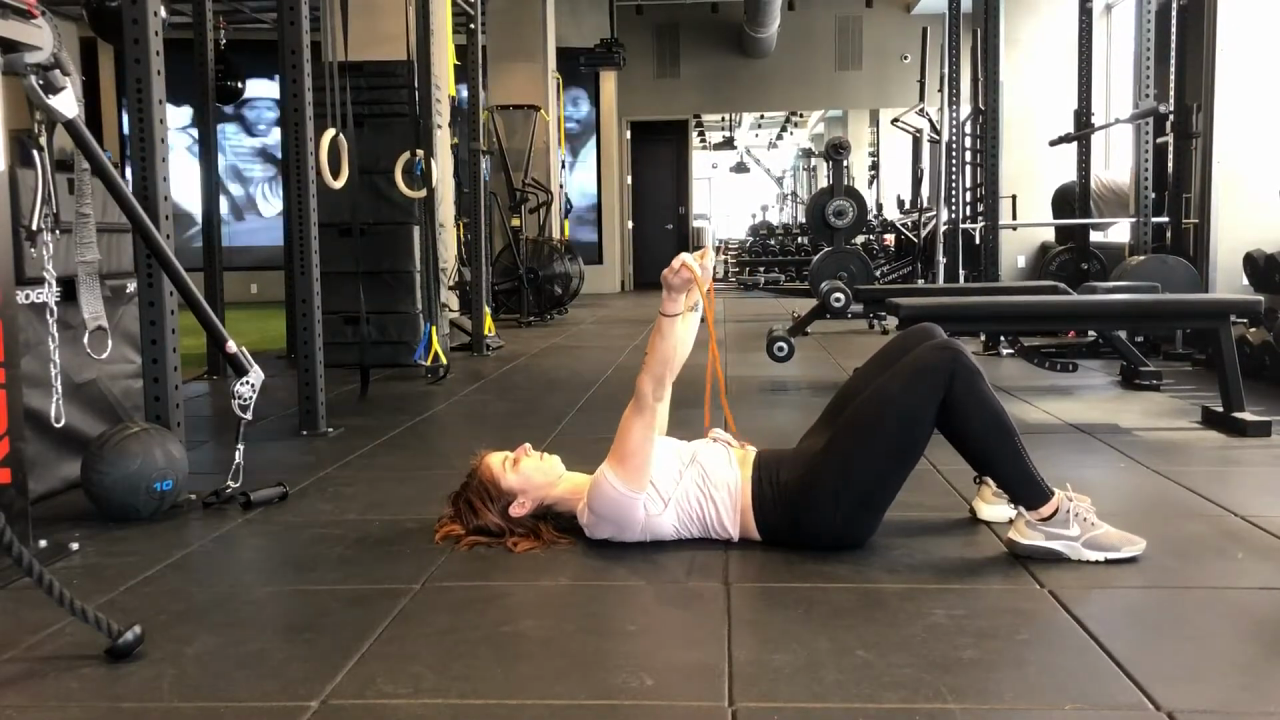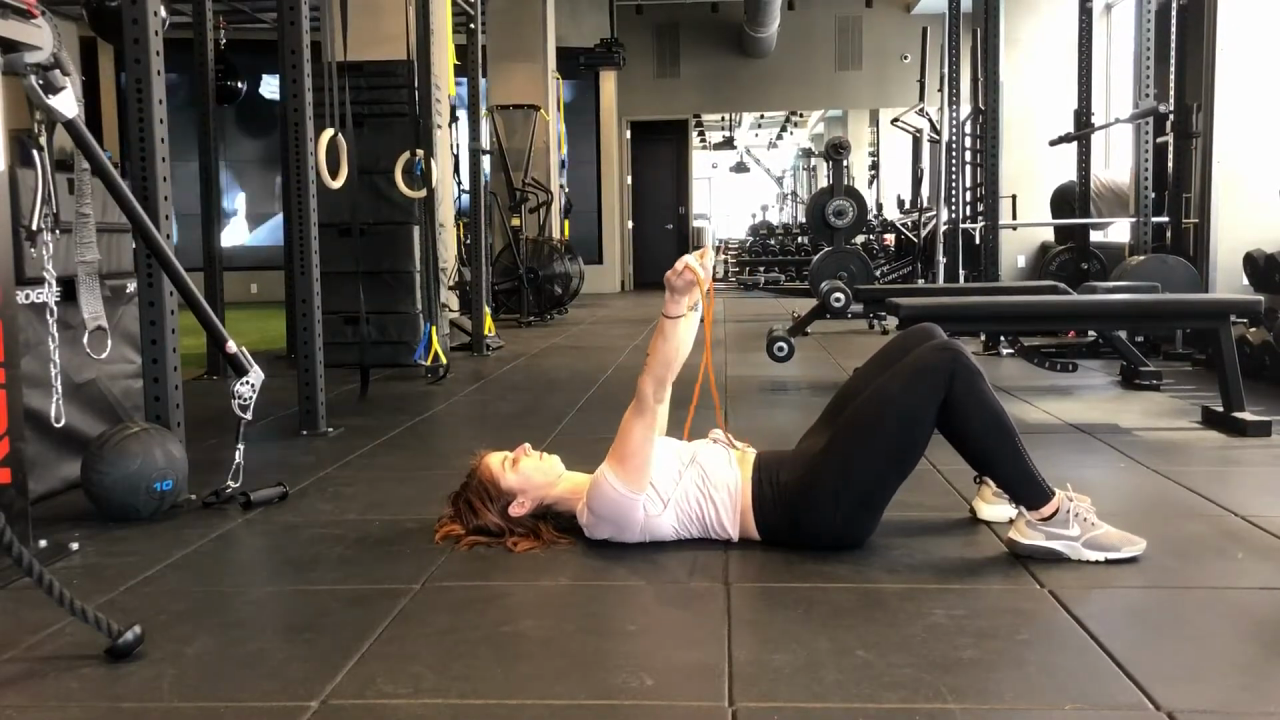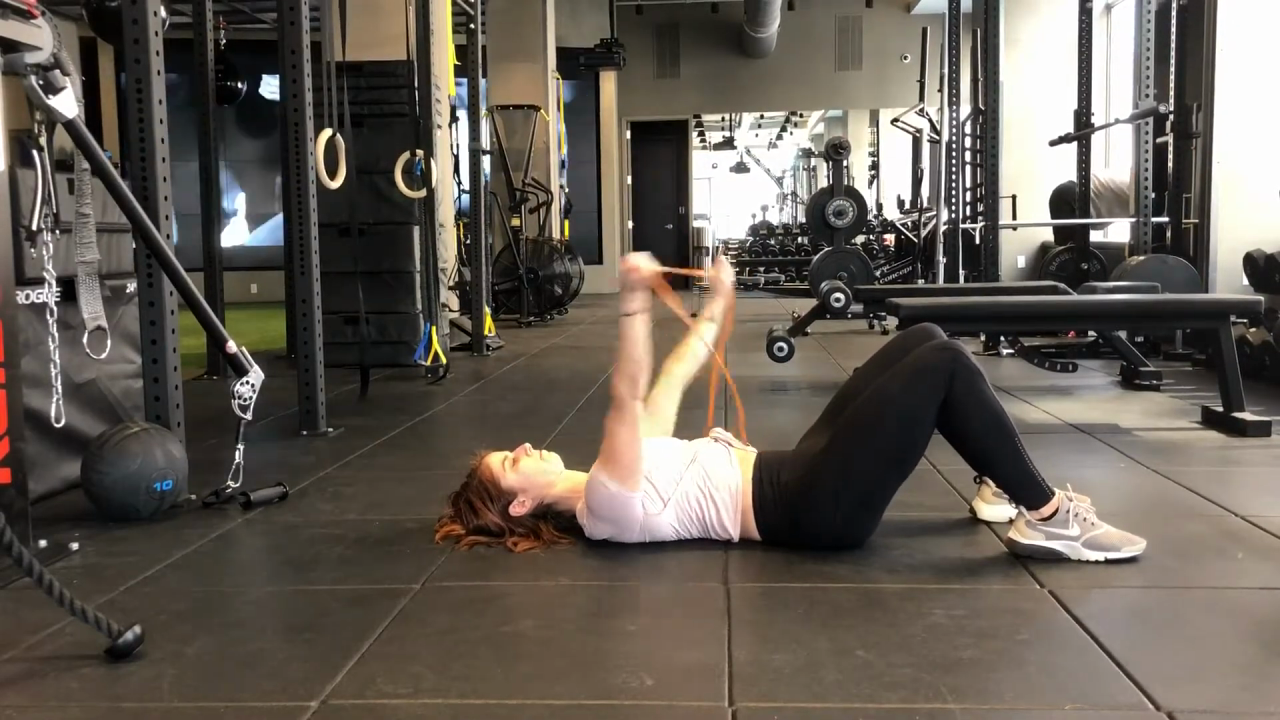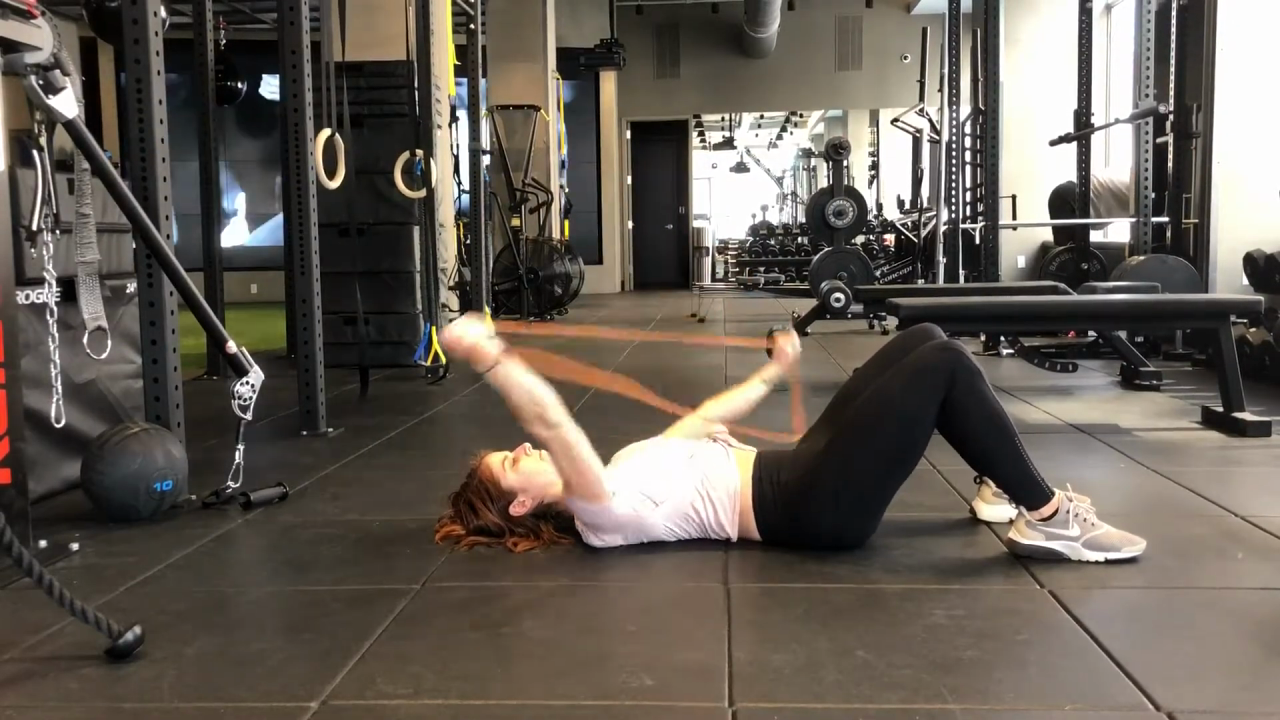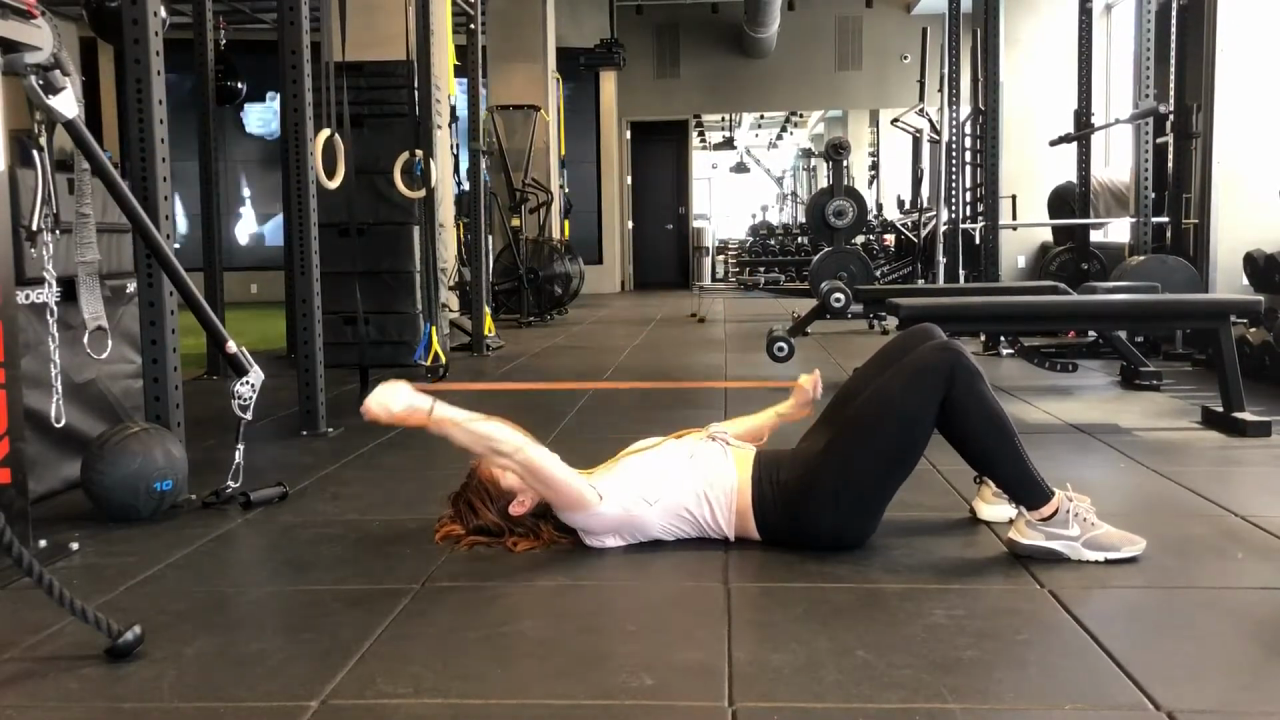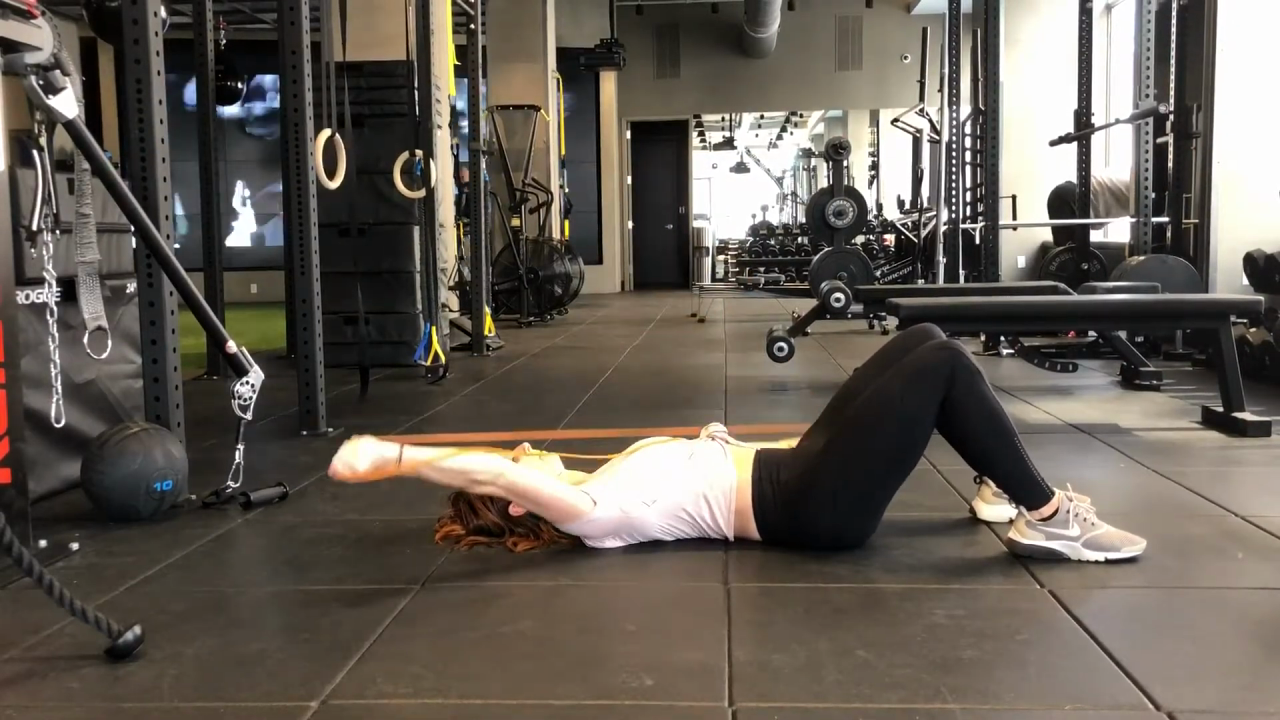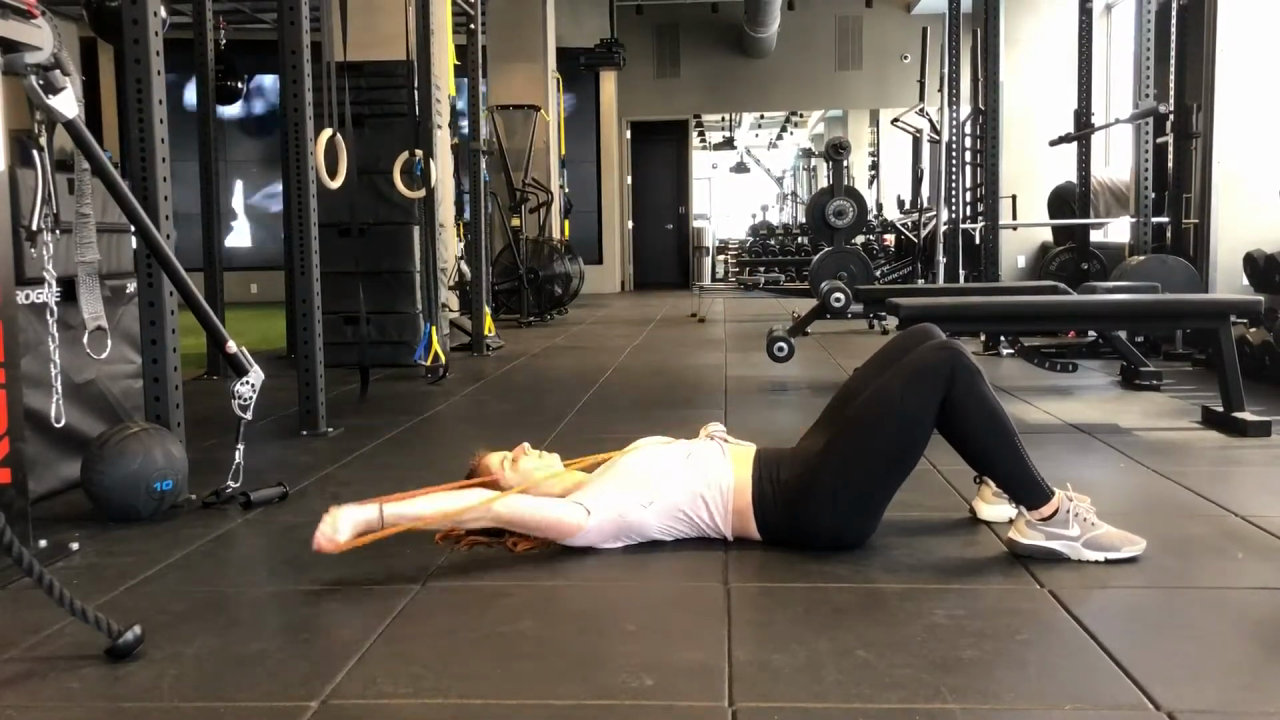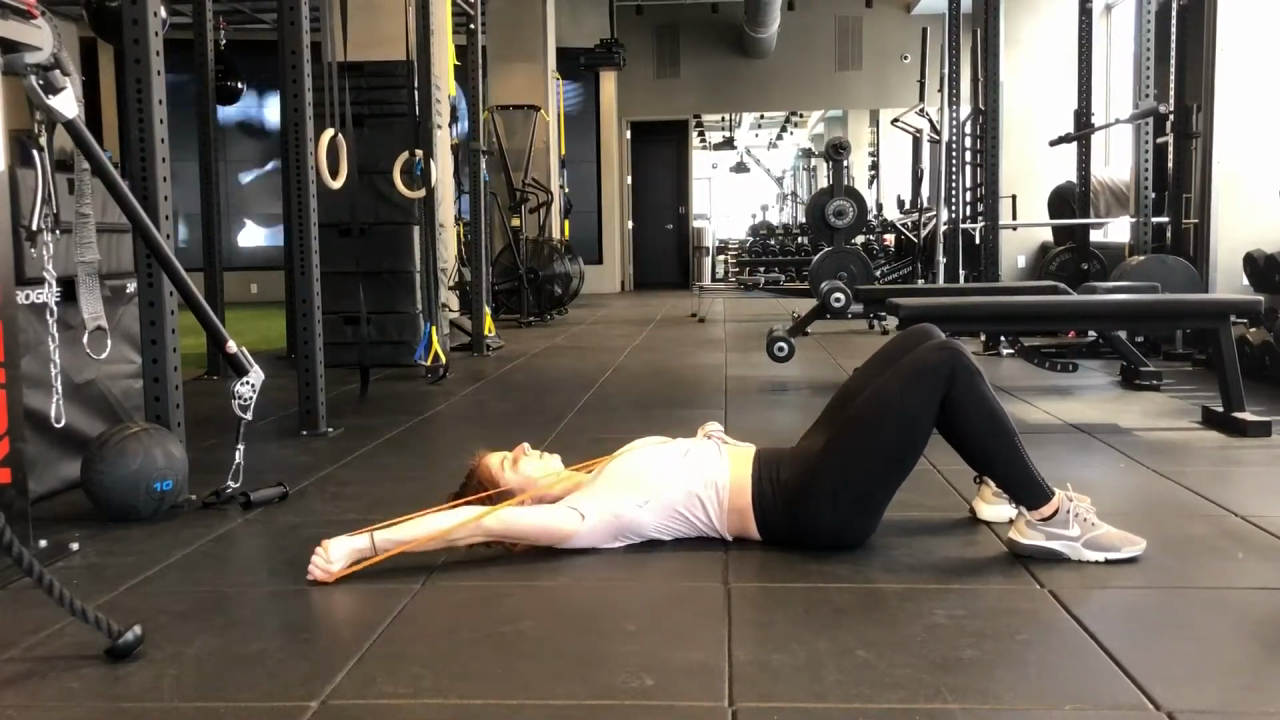
dt=0.2s
person 1, frame 1
left shoulder: (603, 483)
right shoulder: (607, 508)
left elbow: (658, 385)
right elbow: (648, 395)
left wrist: (695, 294)
right wrist: (672, 300)
left hip: (795, 473)
right hip: (813, 507)
left knee: (926, 340)
right knee: (941, 363)
left ankle: (1005, 488)
right ankle: (1046, 518)
person 1, frame 2
left shoulder: (603, 483)
right shoulder: (606, 508)
left elbow: (657, 390)
right elbow: (648, 398)
left wrist: (695, 299)
right wrist: (674, 302)
left hip: (793, 474)
right hip: (814, 508)
left knee: (926, 340)
right knee: (943, 364)
left ankle: (1004, 488)
right ankle: (1048, 519)
person 1, frame 3
left shoulder: (601, 485)
right shoulder: (603, 508)
left elbow: (666, 387)
right elbow: (626, 400)
left wrist: (715, 310)
right wrist: (633, 301)
left hip: (795, 474)
right hip: (814, 507)
left knee: (925, 341)
right knee: (942, 365)
left ankle: (1003, 486)
right ankle: (1047, 518)
person 1, frame 4
left shoulder: (616, 478)
right shoulder: (595, 514)
left elbow: (700, 416)
right elbow: (554, 424)
left wrist: (773, 370)
right wrist: (489, 357)
left hip: (793, 474)
right hip: (812, 508)
left knee: (925, 341)
right knee: (943, 366)
left ankle: (1004, 487)
right ankle: (1047, 518)
person 1, frame 5
left shoulder: (608, 474)
right shoulder: (591, 515)
left elbow: (710, 436)
right elbow: (522, 446)
left wrist: (788, 406)
right wrist: (422, 406)
left hip: (787, 472)
right hip: (813, 508)
left knee: (925, 340)
right knee: (941, 365)
left ankle: (1003, 487)
right ankle: (1047, 518)
person 1, frame 6
left shoulder: (602, 475)
right shoulder: (588, 517)
right elbow: (496, 474)
left wrist: (799, 436)
right wrist: (388, 453)
left hip: (784, 472)
right hip: (812, 508)
left knee: (924, 342)
right knee: (940, 365)
left ankle: (1004, 487)
right ankle: (1047, 519)
person 1, frame 7
left shoulder: (601, 475)
right shoulder: (585, 516)
right elbow: (491, 508)
right wrist: (365, 512)
left hip: (787, 470)
right hip: (811, 508)
left knee: (924, 342)
right knee: (941, 366)
left ankle: (1004, 488)
right ankle: (1047, 520)
person 1, frame 8
left shoulder: (594, 477)
right shoulder: (582, 516)
right elbow: (484, 522)
right wrist: (359, 543)
left hip: (789, 471)
right hip: (811, 506)
left knee: (922, 341)
right knee: (940, 364)
left ankle: (1008, 489)
right ankle: (1048, 519)
